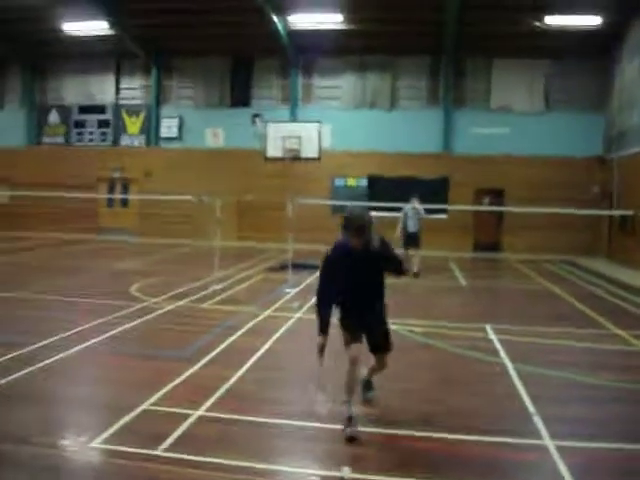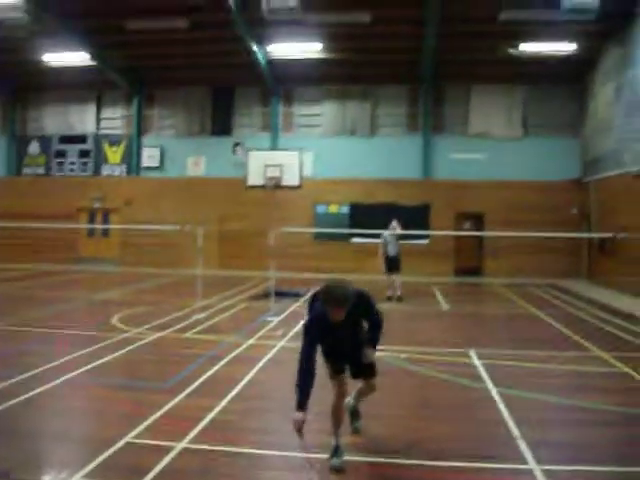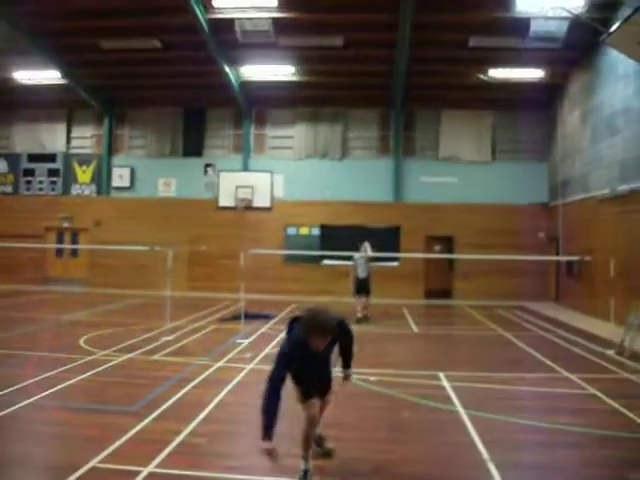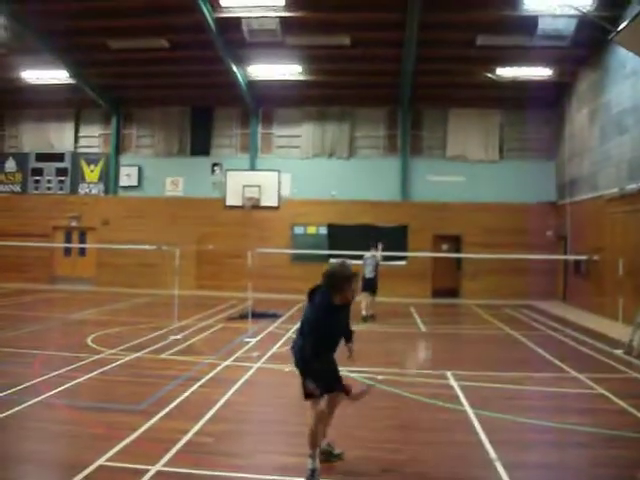
dt=0.3s
person 1, frame 1
left shoulder: (378, 246)
right shoulder: (334, 256)
left elbow: (400, 269)
right elbow: (324, 295)
left wrist: (381, 251)
right wrist: (323, 332)
left hip: (374, 310)
right hip: (350, 313)
left knee: (381, 362)
right knee: (354, 357)
left ankle: (368, 377)
right ankle: (349, 415)
person 1, frame 2
left shoulder: (360, 298)
right shoulder: (315, 320)
left elbow: (376, 320)
right elbow: (306, 363)
left wrist: (371, 346)
right wrist: (301, 408)
left hip: (358, 344)
right hip: (333, 349)
left knee: (370, 385)
right knee: (340, 392)
left ankle: (352, 404)
right ankle: (336, 445)
person 1, frame 3
left shoulder: (338, 325)
right shoulder: (291, 347)
left elbow: (347, 339)
right elbow: (273, 389)
left wrist: (347, 366)
right wrist: (267, 436)
left hip: (322, 364)
right hip: (301, 371)
left knee: (324, 400)
right knee: (311, 414)
left ankle: (313, 435)
person 1, frame 4
left shoulder: (343, 300)
right shoulder: (316, 315)
right elbow: (315, 363)
left wrist: (348, 339)
right wrist: (346, 390)
left hip: (326, 355)
right hip: (309, 360)
left knee: (335, 398)
right knee: (319, 412)
left ankle: (322, 444)
